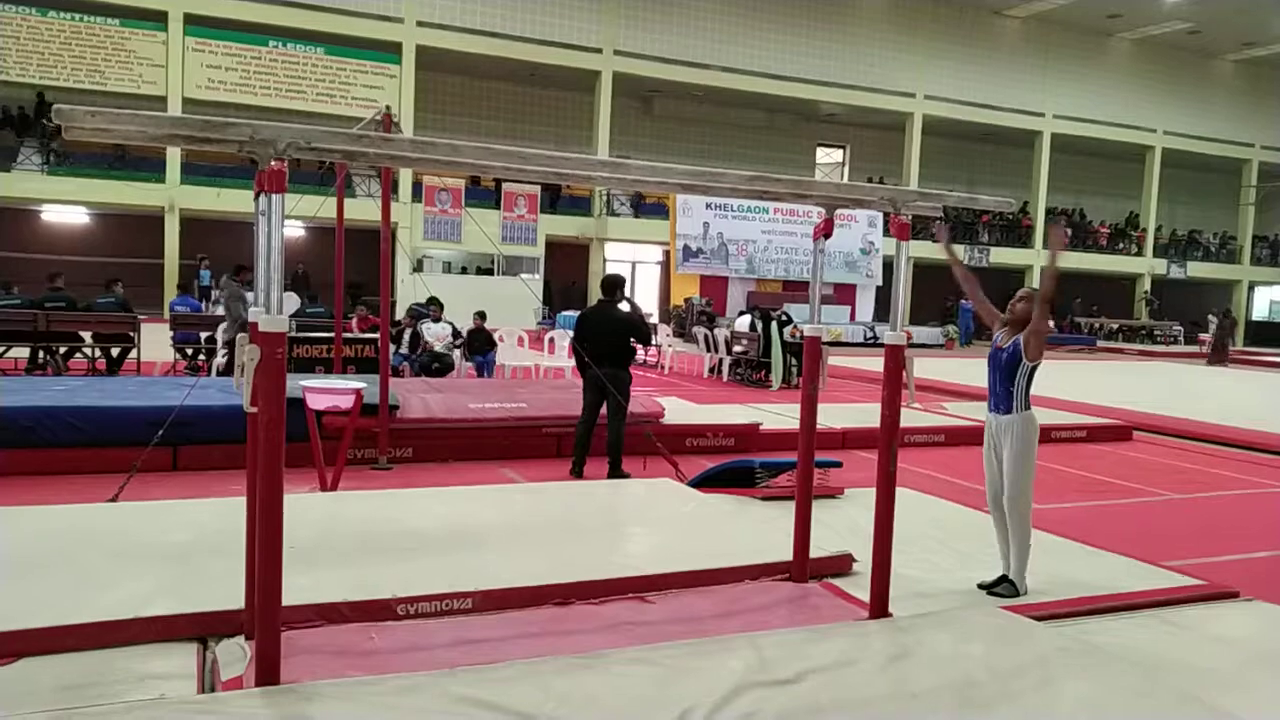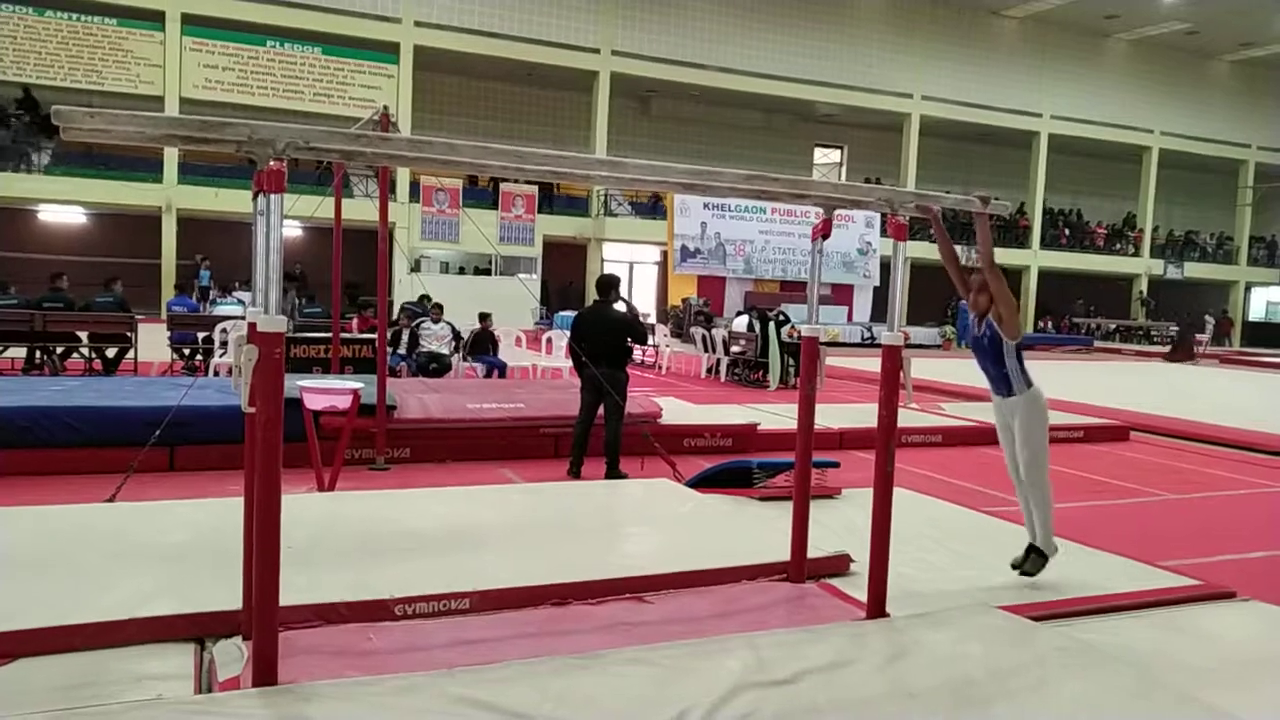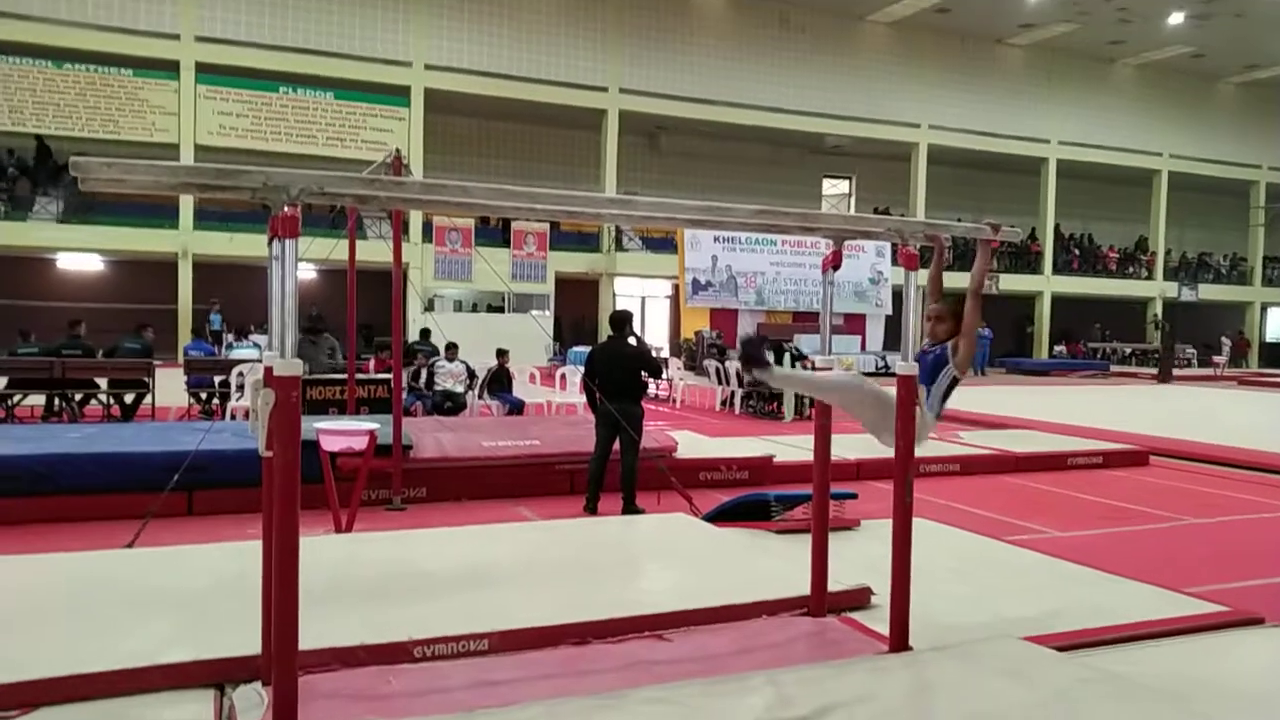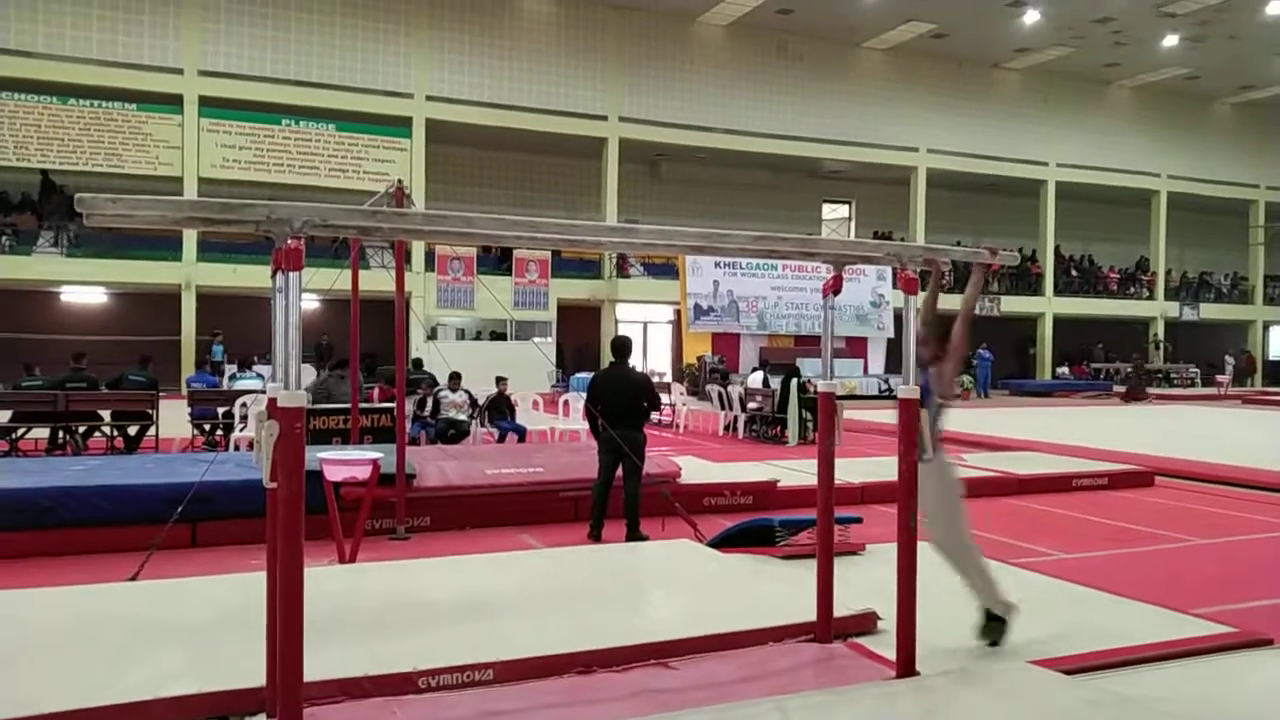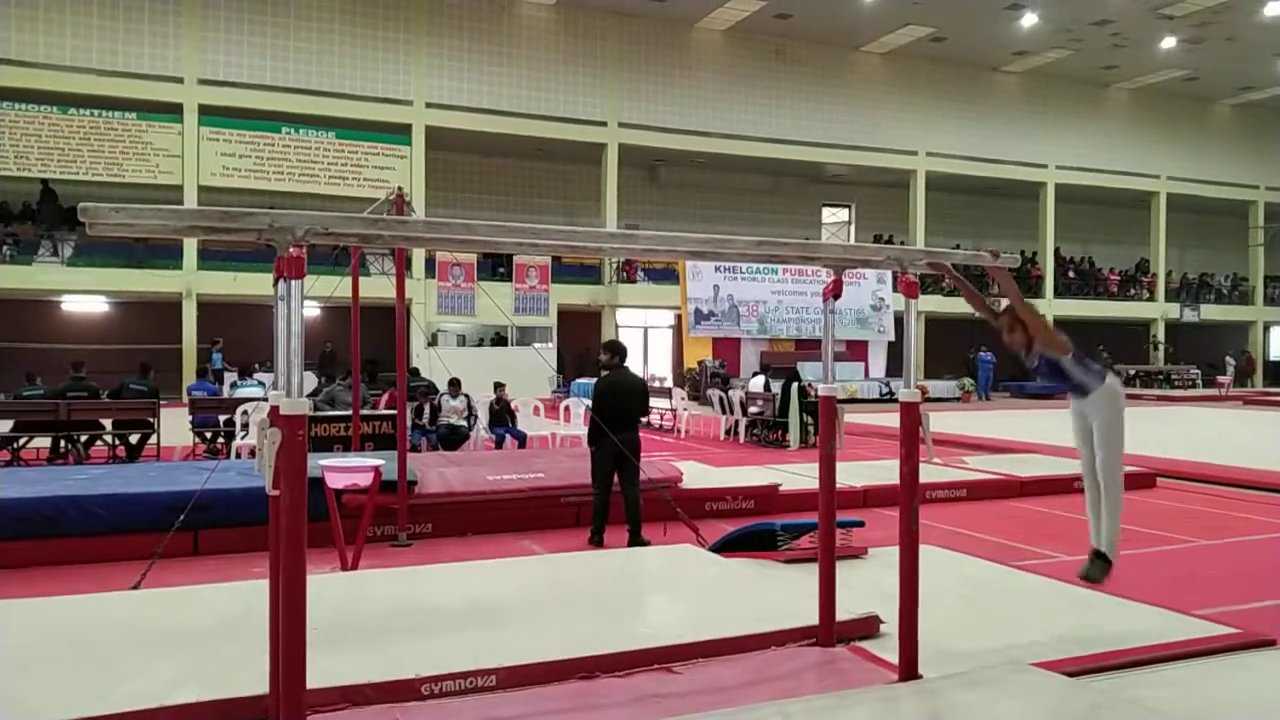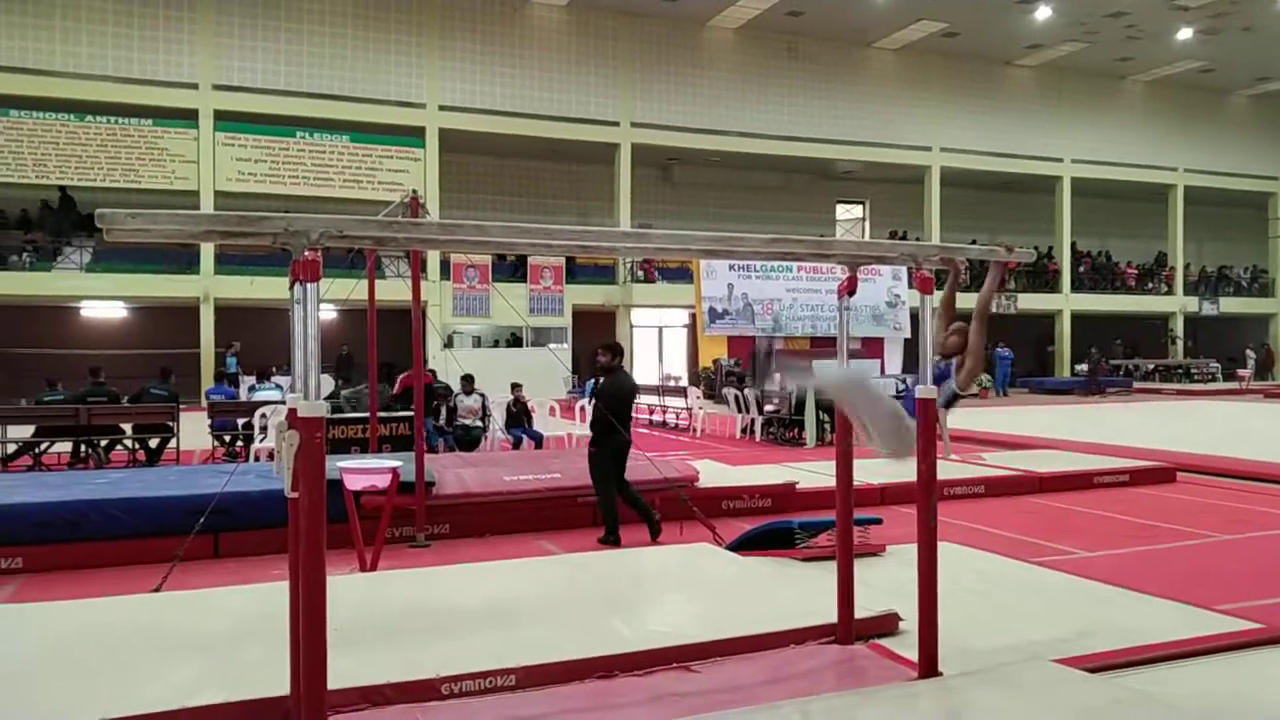
dt=0.7s
person 1, frame 1
left shoulder: (1032, 338)
right shoulder: (1000, 329)
left elbow: (1044, 299)
right elbow: (972, 291)
left wrist: (1054, 255)
right wrist: (948, 249)
left hip: (1018, 426)
right hip: (994, 423)
left knee: (1015, 504)
right knee: (997, 503)
left ankle: (1017, 579)
right ankle: (1008, 571)
person 1, frame 2
left shoulder: (1005, 315)
right shoulder: (975, 314)
left elbow: (989, 266)
right elbow: (952, 265)
left wrist: (982, 218)
right wrist: (936, 223)
left hip: (1026, 403)
right hip: (1001, 404)
left knee: (1033, 475)
right knee: (1018, 476)
left ankle: (1043, 544)
right ankle: (1037, 542)
person 1, frame 3
left shoulder: (961, 350)
right shoulder: (930, 346)
left elbow: (973, 293)
right elbow: (932, 295)
left wrist: (984, 249)
right wrist: (938, 253)
left hip: (913, 423)
right hip: (888, 414)
left knee: (850, 382)
left ankle: (765, 369)
person 1, frame 4
left shoulder: (942, 375)
right shoulder: (925, 371)
left elbow: (963, 319)
right elbow: (926, 317)
left wrist: (977, 275)
right wrist: (934, 279)
left hip: (931, 471)
right hip: (918, 469)
left knee: (959, 549)
right knee: (945, 545)
left ankle: (997, 608)
right ankle: (992, 605)
person 1, frame 5
left shoulder: (1048, 340)
right shoulder: (1021, 347)
left elbow: (1020, 304)
right elbow: (983, 308)
left wrist: (999, 272)
right wrist: (953, 277)
left hip: (1103, 397)
right hip: (1078, 401)
left knee: (1108, 475)
right knee: (1091, 478)
left ankle: (1105, 550)
right ankle: (1098, 548)
person 1, frame 6
left shoulder: (966, 369)
right shoulder: (939, 362)
left elbow: (979, 316)
right elbow: (943, 313)
left wrist: (996, 271)
right wrist: (953, 277)
left hip: (904, 433)
right hip: (893, 431)
left knee: (854, 383)
person 2, frame 1
left shoulder: (587, 315)
right shoulder: (626, 317)
left elbow: (577, 346)
right elbow: (647, 340)
left wrist: (584, 371)
right wrist: (639, 316)
left hip: (593, 372)
right hip: (617, 374)
left knee: (586, 418)
right knee: (616, 421)
left ankle: (577, 466)
right ankle: (614, 470)
person 2, frame 2
left shoulder: (583, 315)
right shoulder: (621, 318)
left elbow: (574, 347)
right elbow: (642, 339)
left wrist: (582, 372)
right wrist: (635, 316)
left hip: (591, 372)
right hip: (614, 374)
left knee: (584, 418)
right knee: (613, 421)
left ankle: (575, 466)
right ankle: (612, 469)
person 2, frame 3
left shoulder: (597, 351)
right shoulder: (636, 351)
left elbow: (588, 382)
right elbow: (657, 372)
left wrist: (595, 408)
right wrist: (645, 348)
left hip: (606, 408)
right hip: (630, 409)
left knee: (599, 454)
right knee: (629, 457)
left ankle: (591, 502)
right ankle: (628, 504)
person 2, frame 4
left shoulder: (599, 377)
right shoulder: (639, 378)
left elbow: (590, 409)
right elbow: (656, 405)
left wrist: (598, 434)
left hip: (608, 435)
right hip: (632, 435)
left knee: (602, 481)
right knee: (632, 484)
left ankle: (595, 529)
right ankle: (633, 531)
person 2, frame 5
left shoulder: (604, 382)
right shoulder: (638, 382)
left elbow: (597, 415)
right elbow: (644, 411)
left wrist: (592, 441)
left hip: (607, 441)
right hip: (631, 439)
left knee: (601, 488)
right knee: (631, 488)
left ankle: (597, 534)
right ankle: (635, 535)
person 2, frame 6
left shoulder: (609, 384)
right shoulder: (628, 381)
left elbow: (603, 417)
left wrist: (594, 442)
left hip: (606, 441)
right hip: (623, 437)
left knee: (605, 488)
right knee: (620, 482)
left ankle: (612, 534)
right ankle: (650, 517)
